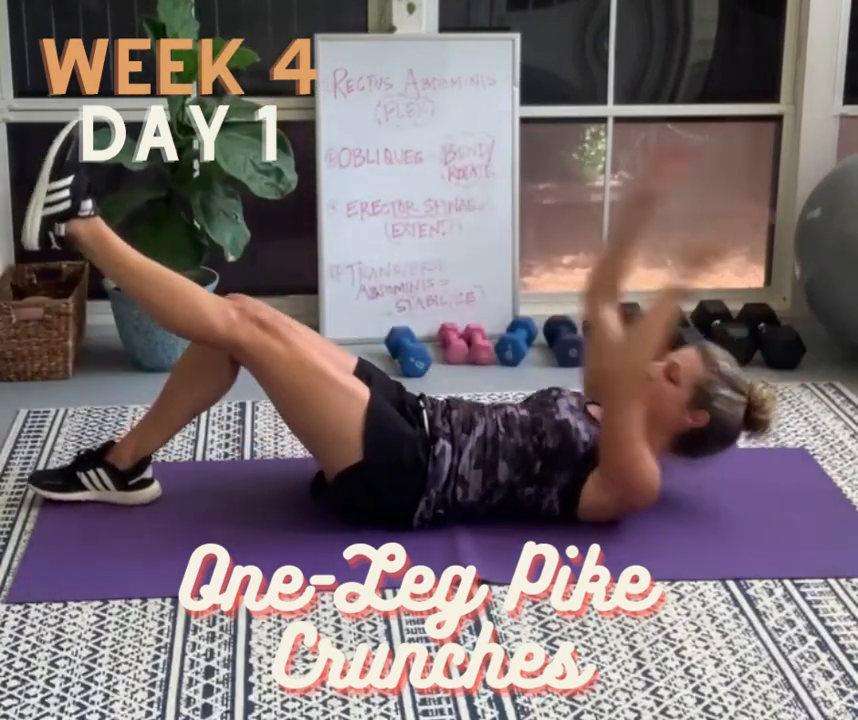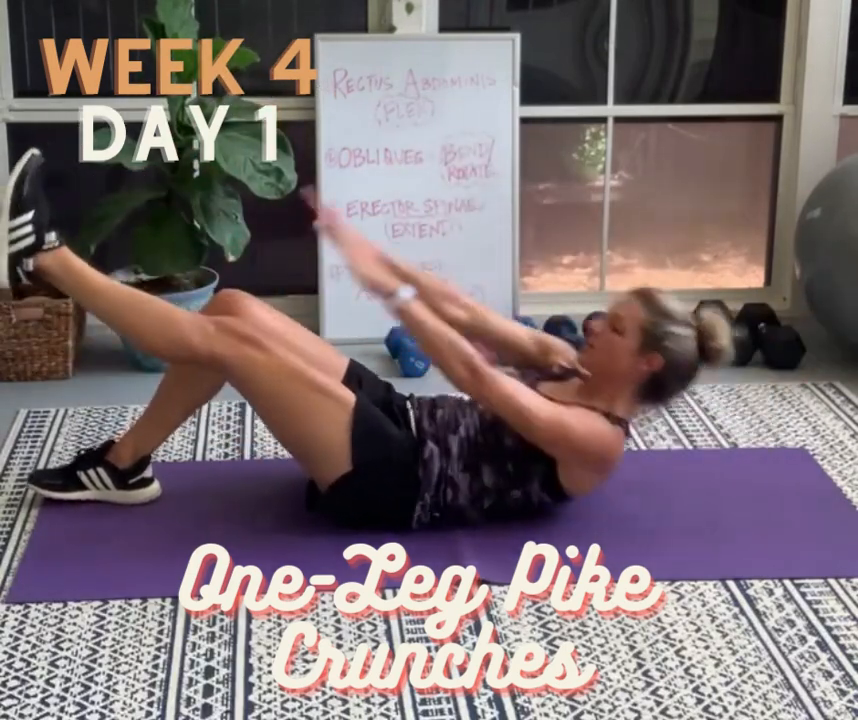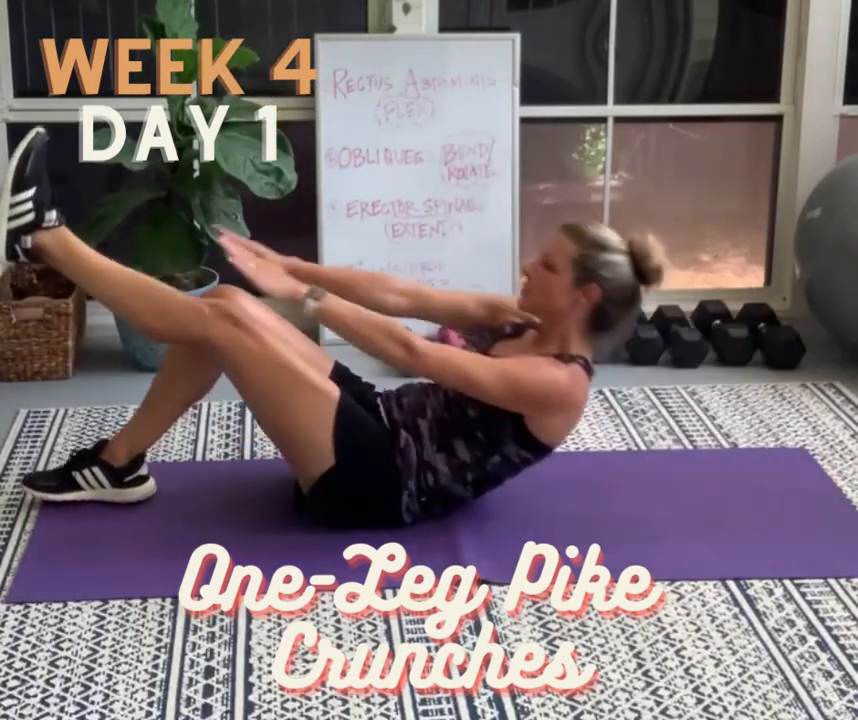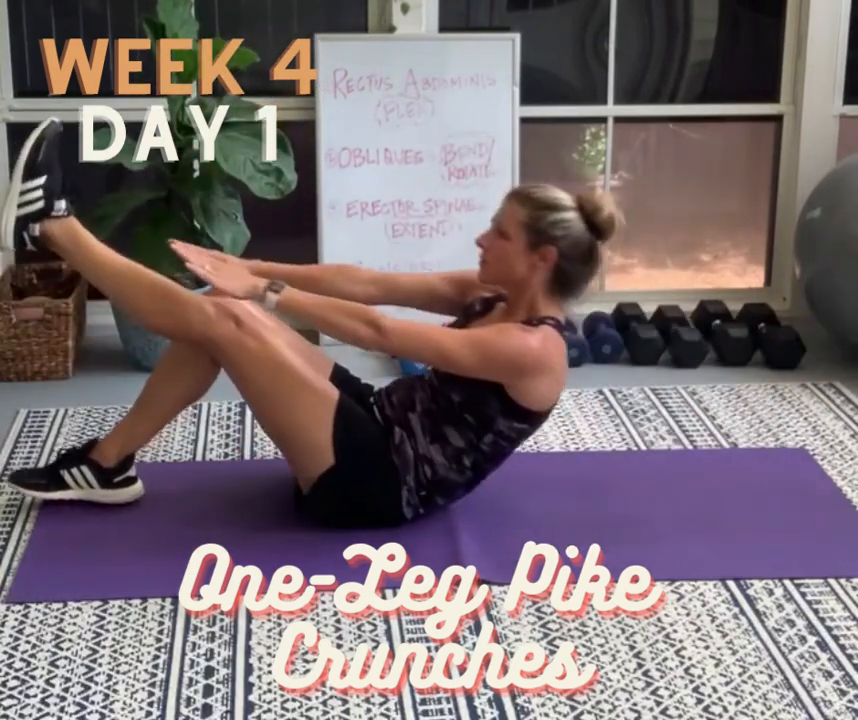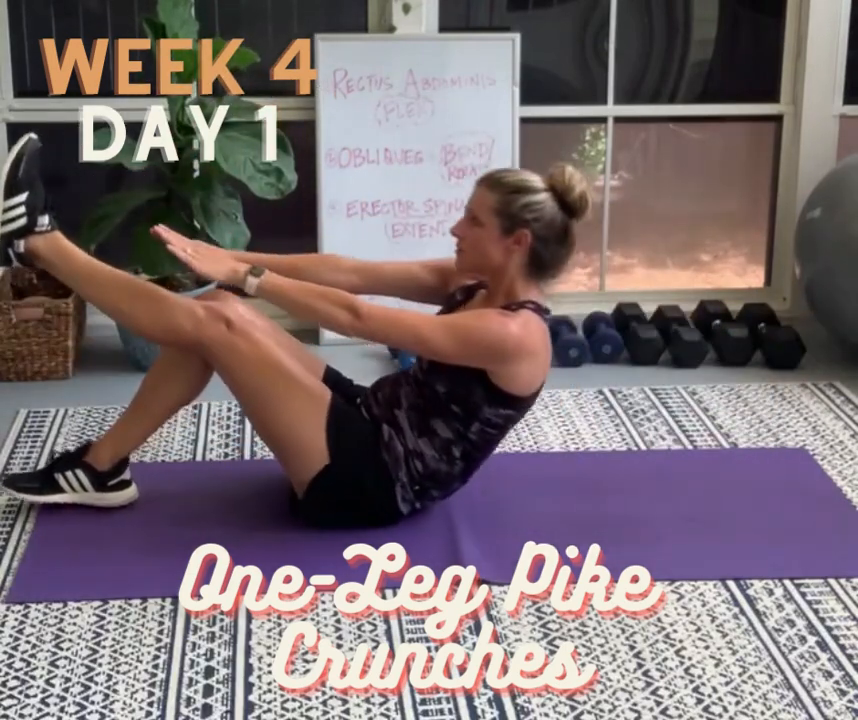
dt=0.2s
person 1, frame 1
left shoulder: (632, 480)
right shoulder: (599, 417)
left elbow: (628, 395)
right elbow: (600, 310)
left wrist: (665, 304)
right wrist: (636, 213)
left hip: (397, 477)
right hip: (412, 423)
left knee: (236, 325)
right knee: (243, 310)
left ankle: (80, 226)
right ankle: (123, 466)
person 1, frame 2
left shoulder: (597, 439)
right shoulder: (572, 371)
left elbow: (475, 379)
right elbow: (468, 316)
left wrist: (389, 289)
right wrist: (383, 259)
left hip: (390, 482)
right hip: (398, 422)
left knee: (218, 339)
right knee: (233, 306)
left ankle: (47, 257)
right ankle: (123, 466)
person 1, frame 3
left shoulder: (559, 385)
right shoulder: (524, 324)
left elbow: (412, 354)
right elbow: (403, 297)
left wrist: (301, 295)
right wrist: (294, 265)
left hip: (376, 482)
right hip: (378, 422)
left knee: (217, 322)
right knee: (225, 302)
right ankle: (117, 465)
person 1, frame 4
left shoulder: (534, 351)
right shoulder: (495, 298)
left elbow: (378, 333)
right elbow: (370, 284)
left wrist: (265, 292)
right wrist: (253, 269)
left hip: (376, 481)
right hip: (375, 425)
left knee: (222, 320)
right knee: (220, 312)
left ankle: (55, 226)
right ankle: (106, 466)
person 1, frame 5
left shoulder: (514, 335)
right shoulder: (476, 284)
left elbow: (357, 318)
right elbow: (353, 273)
left wrist: (247, 276)
right wrist: (236, 260)
left hip: (371, 481)
right hip: (367, 426)
left knee: (212, 324)
right knee: (215, 310)
right ankle: (99, 468)
